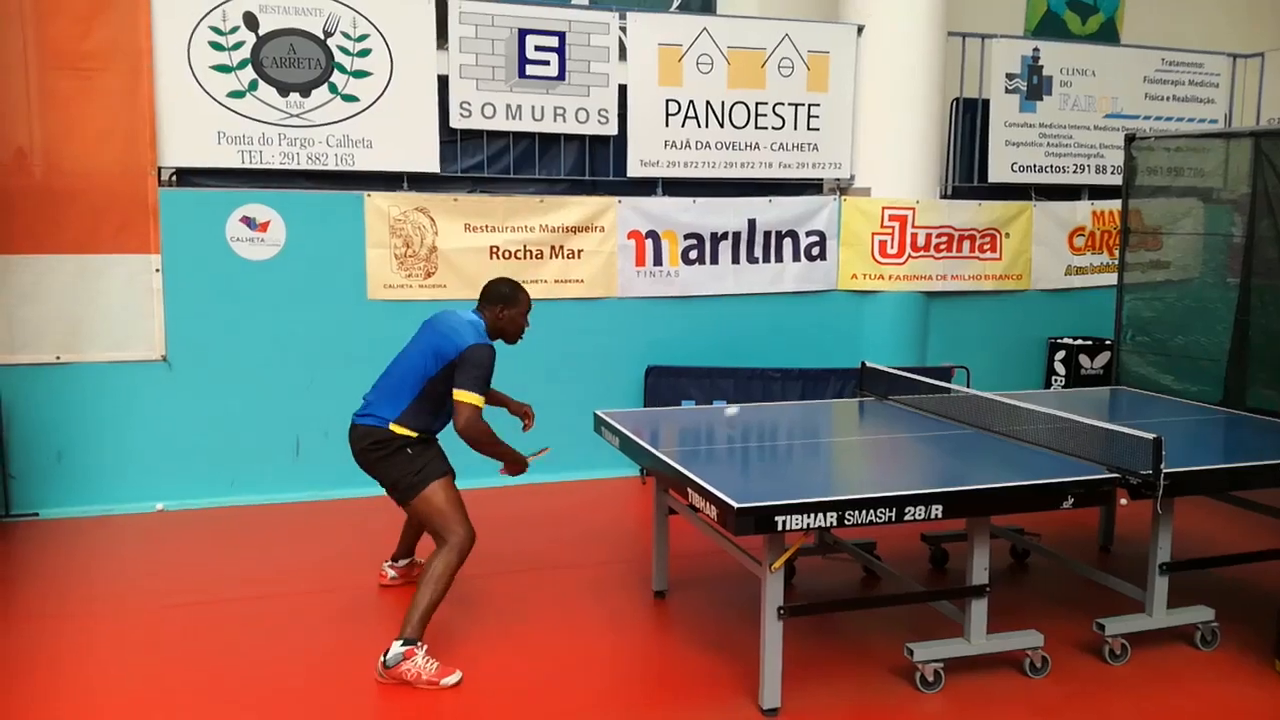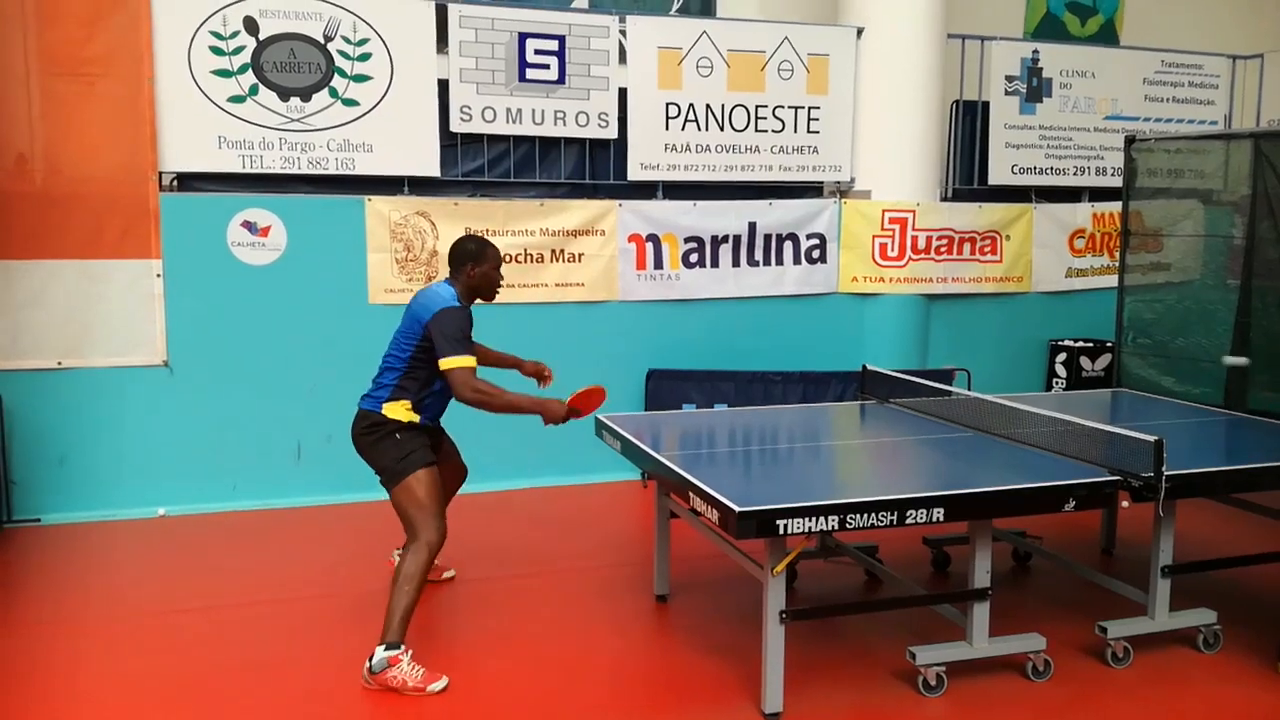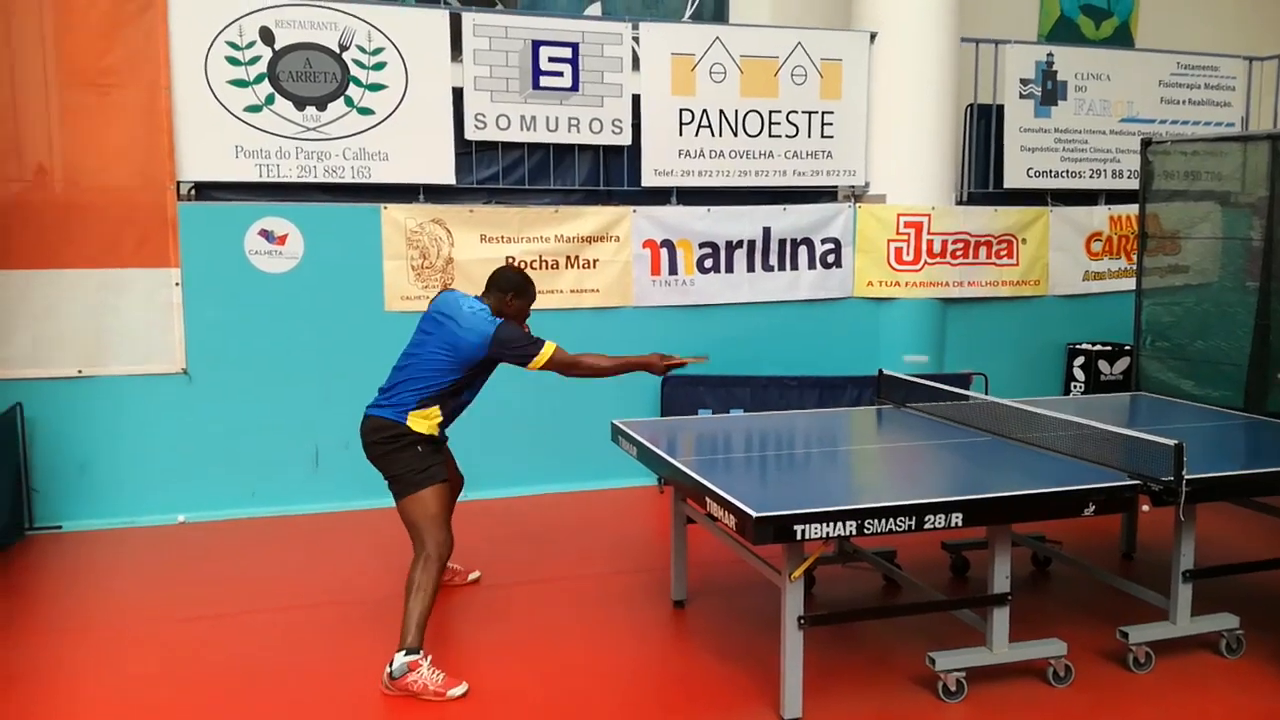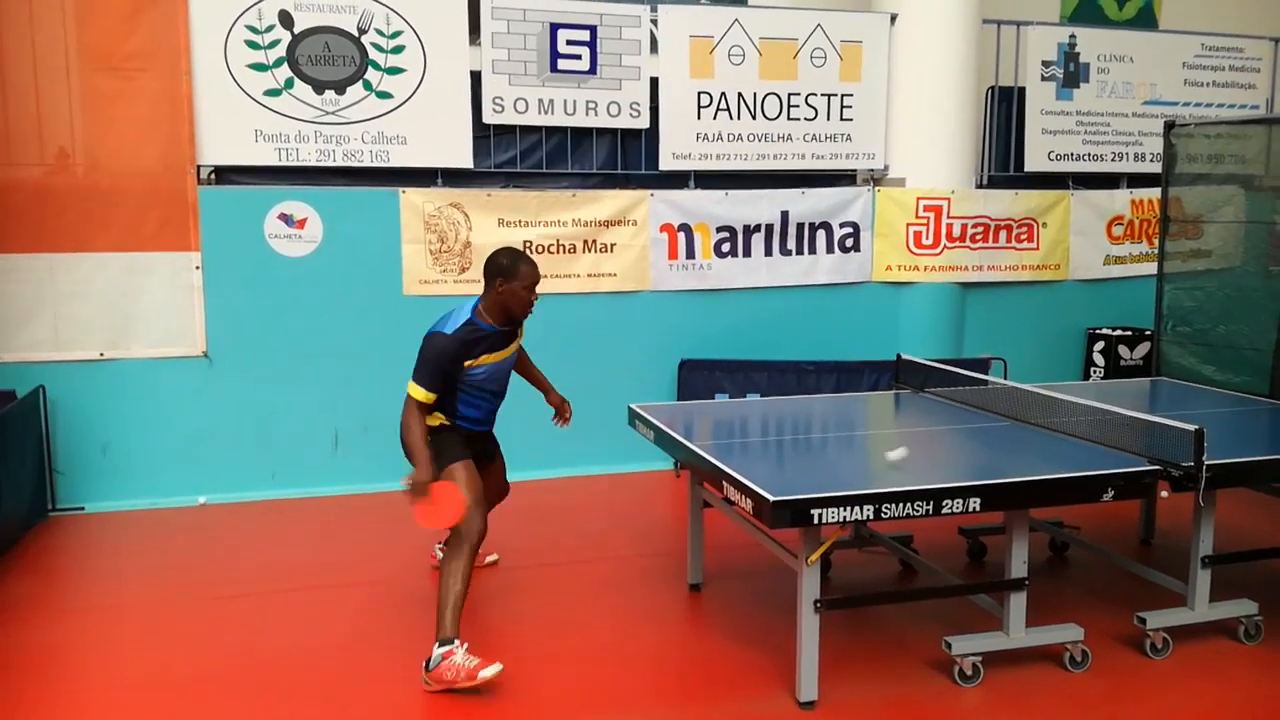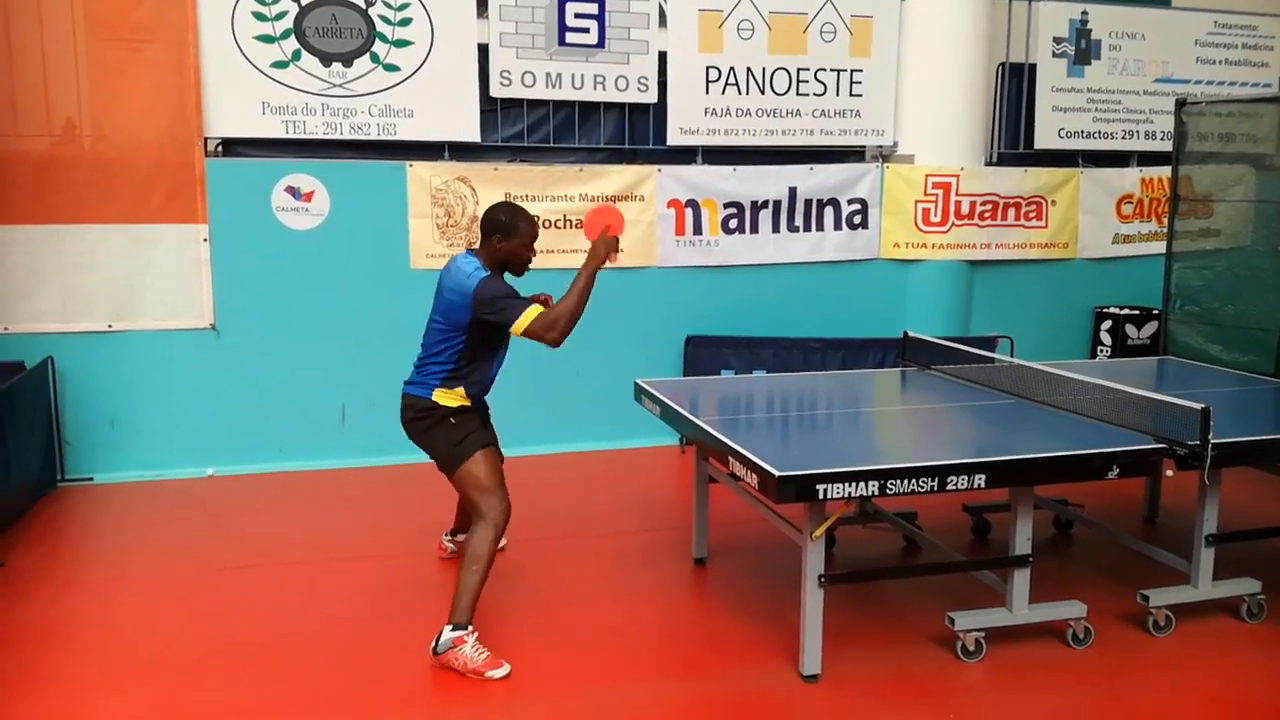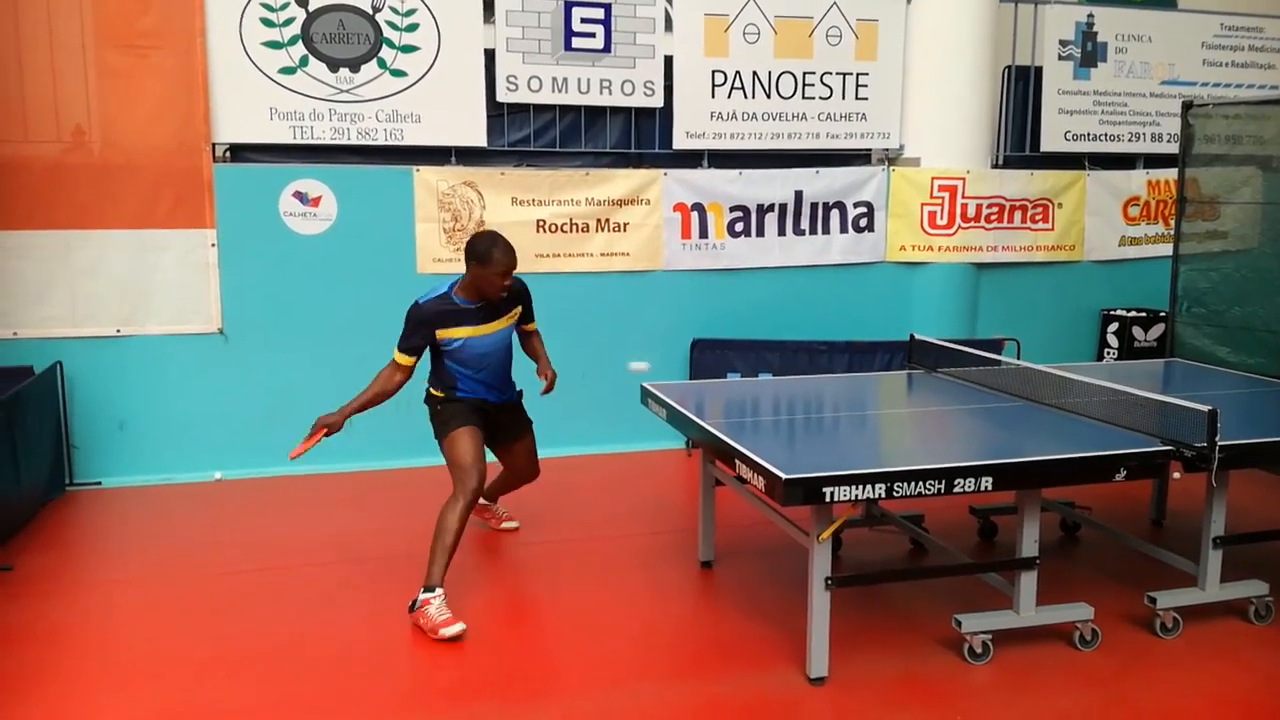
dt=0.5s
person 1, frame 1
left shoulder: (448, 320)
right shoulder: (479, 349)
right elbow: (467, 424)
left wrist: (506, 402)
right wrist: (510, 457)
left hip: (375, 431)
right hip: (389, 440)
left knee: (438, 484)
right knee: (458, 538)
left ankle: (400, 565)
right ankle: (402, 653)
person 1, frame 2
left shoulder: (442, 298)
right shoulder: (448, 312)
left elbow: (463, 350)
right elbow: (465, 387)
left wrist: (522, 365)
right wrist: (539, 406)
left hip: (408, 420)
right hip: (387, 425)
left knee: (452, 475)
right knee: (429, 533)
left ankle: (410, 562)
right ankle: (388, 656)
person 1, frame 3
left shoulder: (448, 300)
right shoulder: (499, 332)
right elbow: (571, 363)
right wrist: (645, 362)
left hip: (387, 421)
right hip: (401, 435)
left knee: (451, 485)
right knee: (434, 545)
left ankle: (438, 569)
right ankle: (407, 663)
person 1, frame 4
left shoulder: (509, 317)
right shoulder: (448, 338)
right elbow: (414, 410)
left wrist: (549, 390)
right wrist: (423, 466)
left hip: (473, 429)
right hip: (439, 431)
left knee: (495, 490)
right knee: (470, 525)
left ankle: (448, 549)
right ankle: (445, 653)
person 1, frame 5
left shoulder: (465, 264)
right shoulder: (485, 288)
right elbow: (555, 329)
left wrist: (526, 305)
right wrist: (593, 260)
left hip: (455, 402)
right hip: (440, 411)
left knee: (490, 467)
right knee: (493, 511)
left ankle: (458, 539)
right ankle: (454, 638)
person 1, frame 6
left shoulder: (516, 292)
right shoulder: (428, 311)
left elbow: (529, 332)
right elbow: (399, 371)
left wrist: (543, 362)
right wrist: (345, 412)
left hip: (504, 402)
right hip: (455, 404)
left knee: (526, 471)
right knee: (468, 485)
left ankle: (485, 502)
right ankle: (429, 598)
